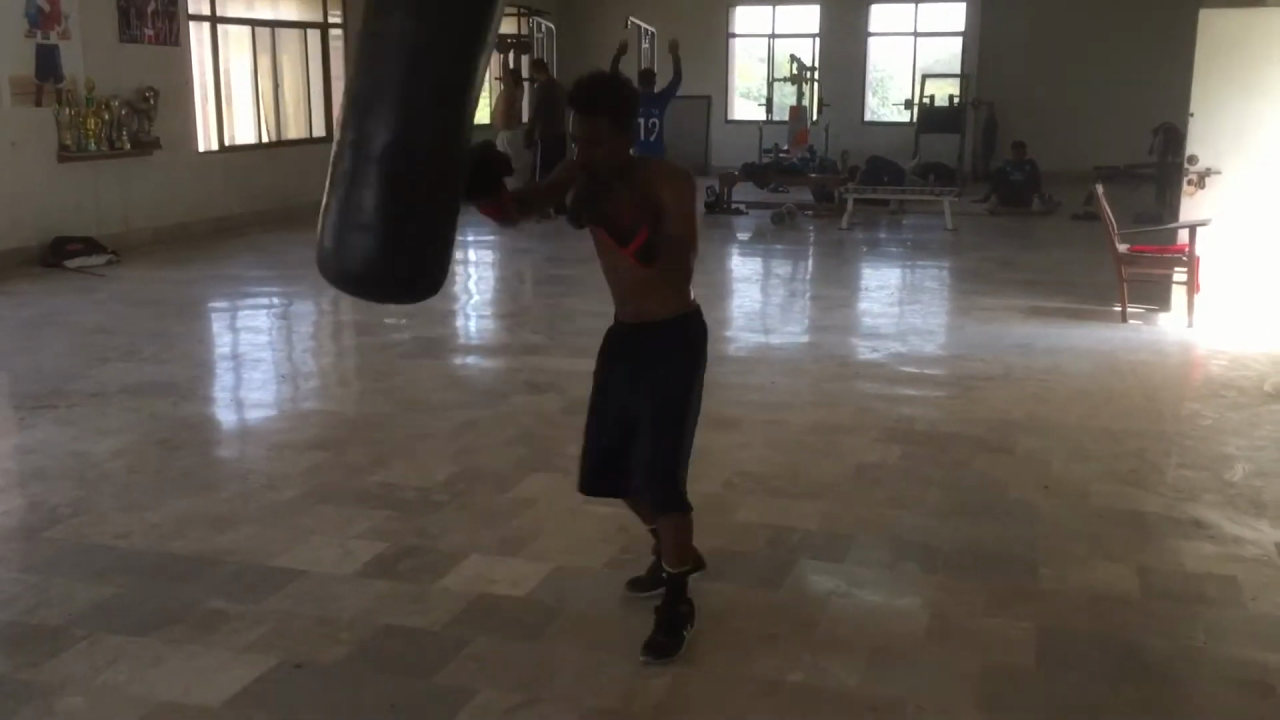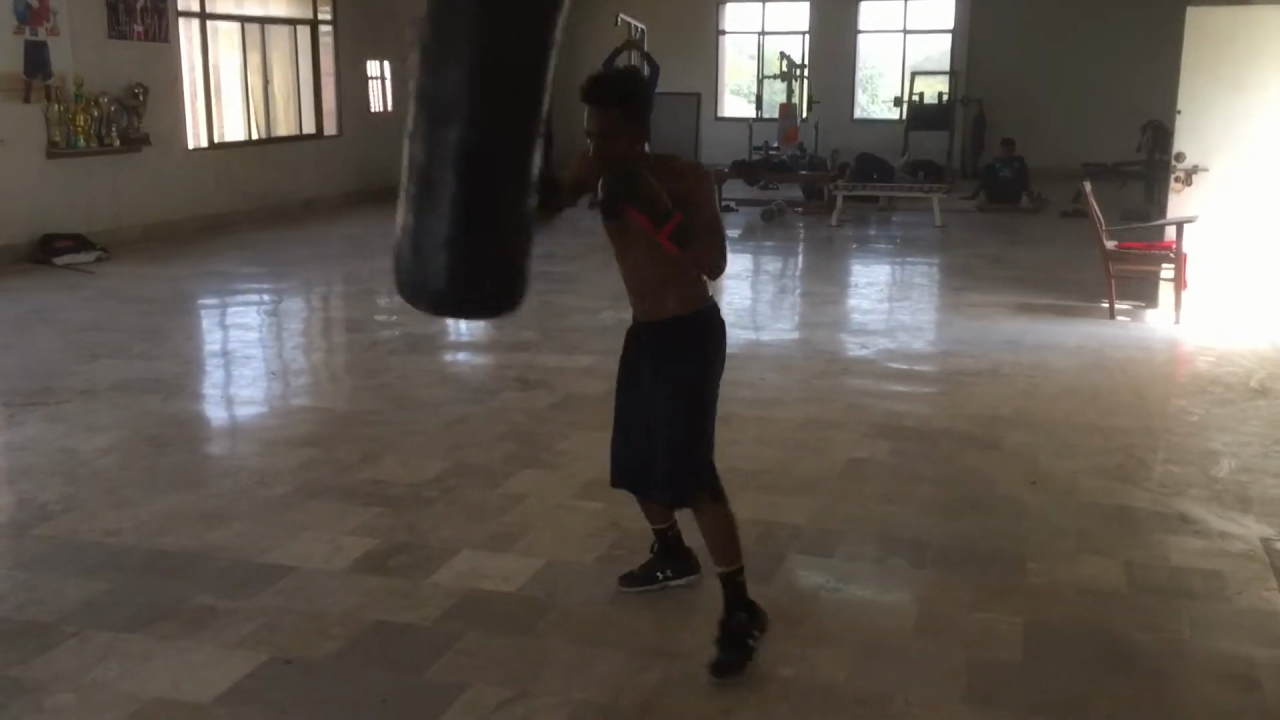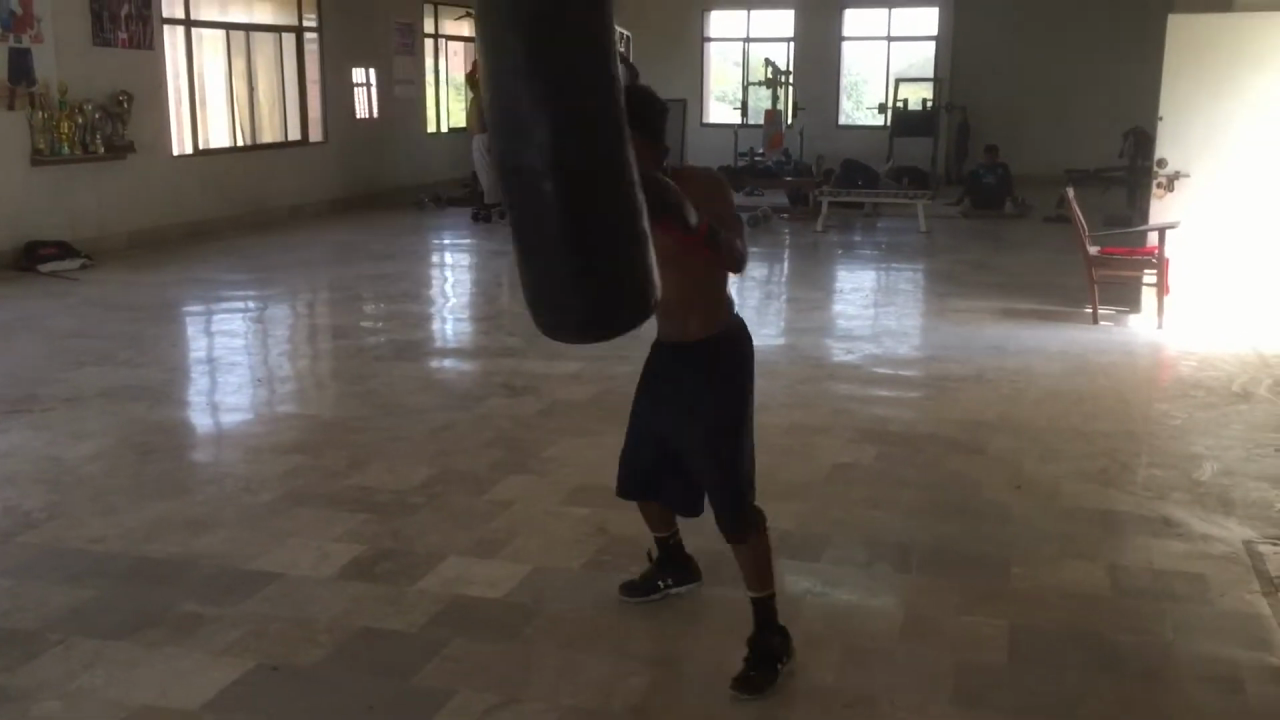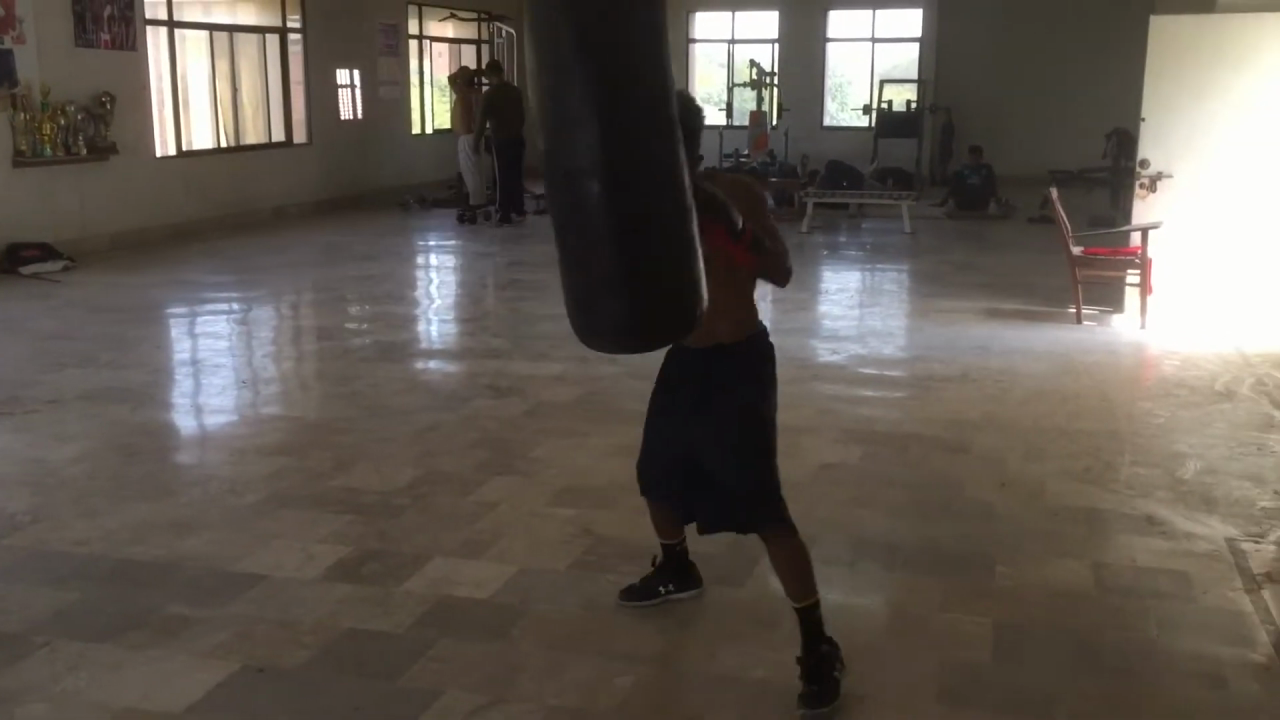
dt=0.2s
person 1, frame 1
left shoulder: (672, 183)
right shoulder: (583, 175)
left elbow: (678, 274)
right elbow: (511, 210)
left wrist: (623, 225)
right wrist: (477, 182)
left hip: (674, 339)
right hip: (624, 337)
left knee: (659, 478)
right knee: (607, 464)
left ankle: (677, 599)
right ankle: (676, 559)
person 1, frame 2
left shoulder: (687, 180)
right shoulder: (603, 173)
left elbow: (712, 264)
left wrist: (653, 208)
left hip: (691, 334)
right hip: (644, 334)
left knee: (688, 473)
right knee: (636, 463)
left ankle: (740, 612)
right ankle: (674, 556)
person 1, frame 3
left shoulder: (702, 188)
left elbow: (733, 259)
left wrist: (677, 216)
left hip: (720, 356)
right hip: (668, 353)
left knee: (733, 500)
right knee: (642, 471)
left ankle: (768, 634)
right ankle: (673, 563)
person 1, frame 4
left shoulder: (738, 194)
left elbow: (781, 273)
left wrist: (724, 225)
left hip: (741, 361)
right hip: (685, 357)
left knee: (757, 501)
right knee: (659, 476)
left ankle: (819, 647)
right ankle: (676, 571)
